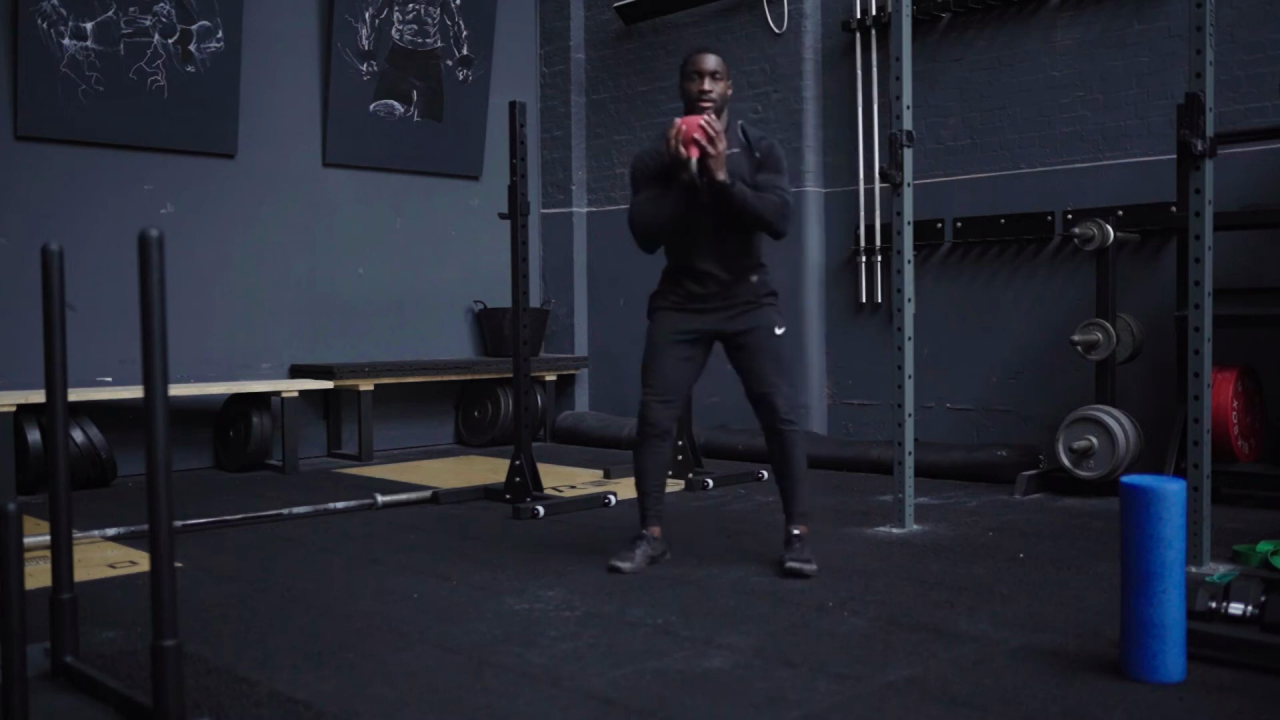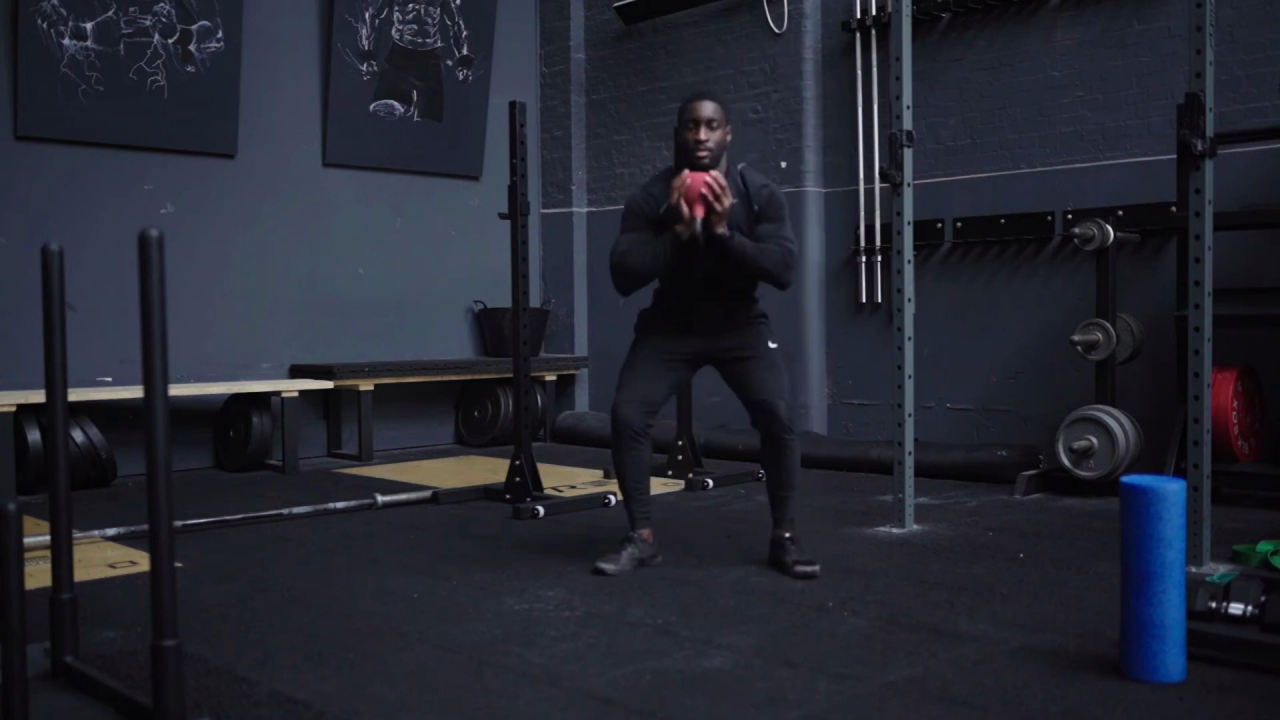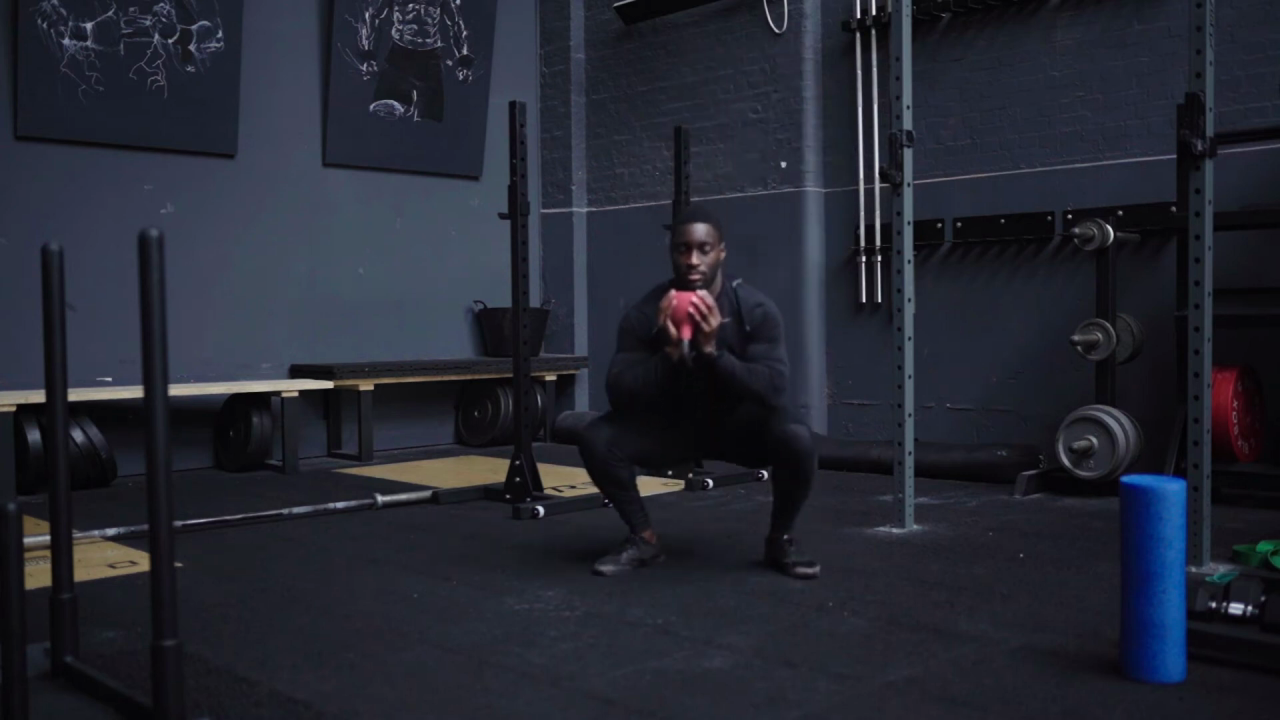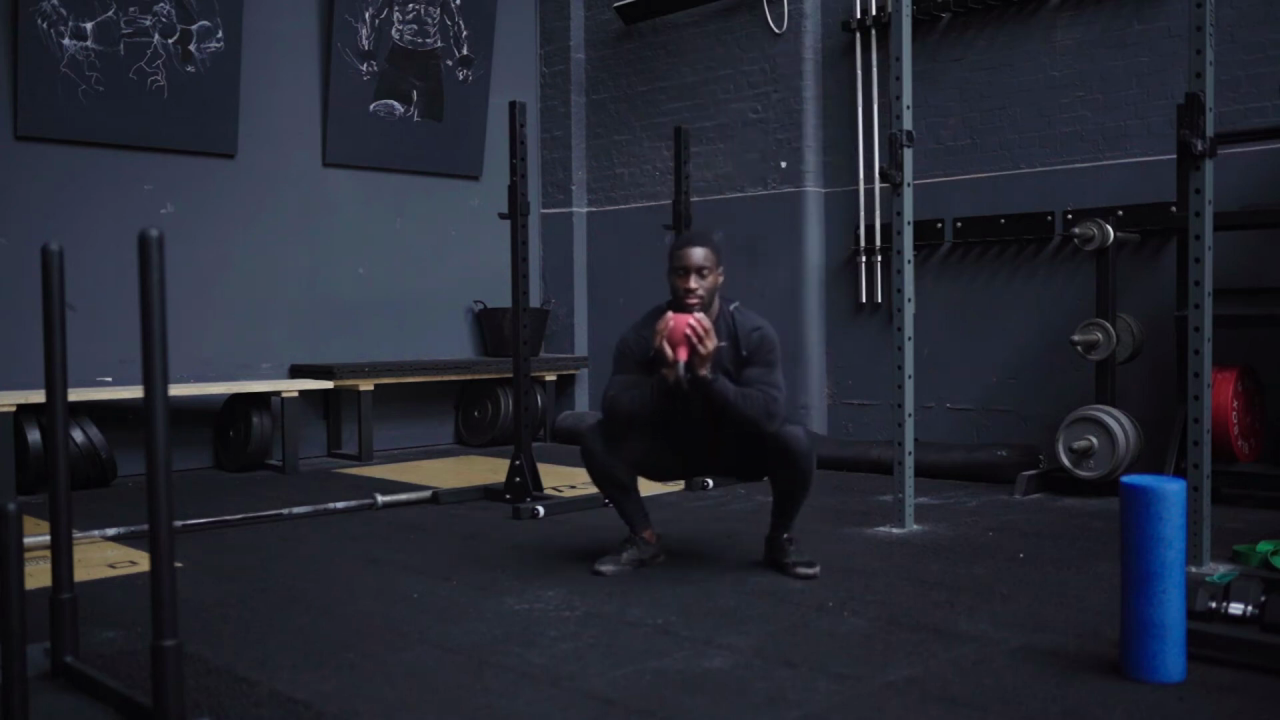
dt=0.5s
person 1, frame 1
left shoulder: (758, 148)
right shoulder: (655, 154)
left elbow: (779, 220)
right elbow: (643, 236)
left wrist: (722, 176)
right wrist: (684, 179)
left hip: (748, 300)
right hip: (680, 304)
left knee: (779, 411)
right knee: (655, 416)
left ankle: (797, 532)
right ankle: (651, 533)
person 1, frame 2
left shoulder: (759, 192)
right shoulder: (652, 197)
left elbow: (783, 270)
right elbow: (624, 277)
left wrist: (723, 231)
right wrist: (678, 232)
left hip: (739, 325)
right hip: (669, 329)
left knee: (777, 416)
right knee: (628, 416)
left ankle: (783, 537)
right ankle: (642, 537)
person 1, frame 3
left shoulder: (756, 309)
right shoulder: (644, 315)
left elbow: (774, 393)
right elbow: (620, 396)
left wrist: (713, 351)
right wrist: (669, 354)
left hip: (737, 423)
right hip: (670, 423)
left knee: (796, 440)
right knee: (597, 441)
left ankle: (780, 540)
right ankle: (644, 539)
person 1, frame 4
left shoulder: (754, 332)
right shoulder: (640, 336)
left elbow: (768, 416)
right elbow: (615, 415)
left wrist: (708, 374)
right wrist: (665, 376)
left hip: (737, 446)
right hip: (671, 446)
left knee: (793, 442)
right knee: (597, 441)
left ankle: (780, 540)
right ankle: (644, 539)
